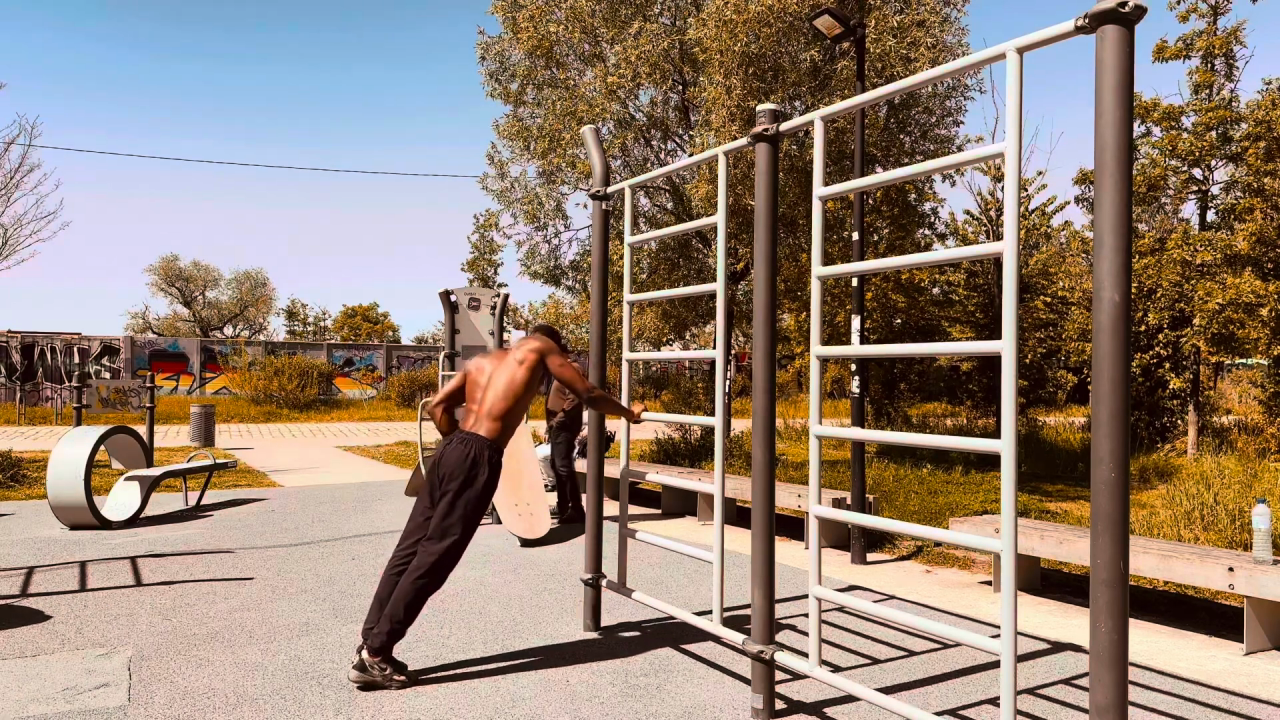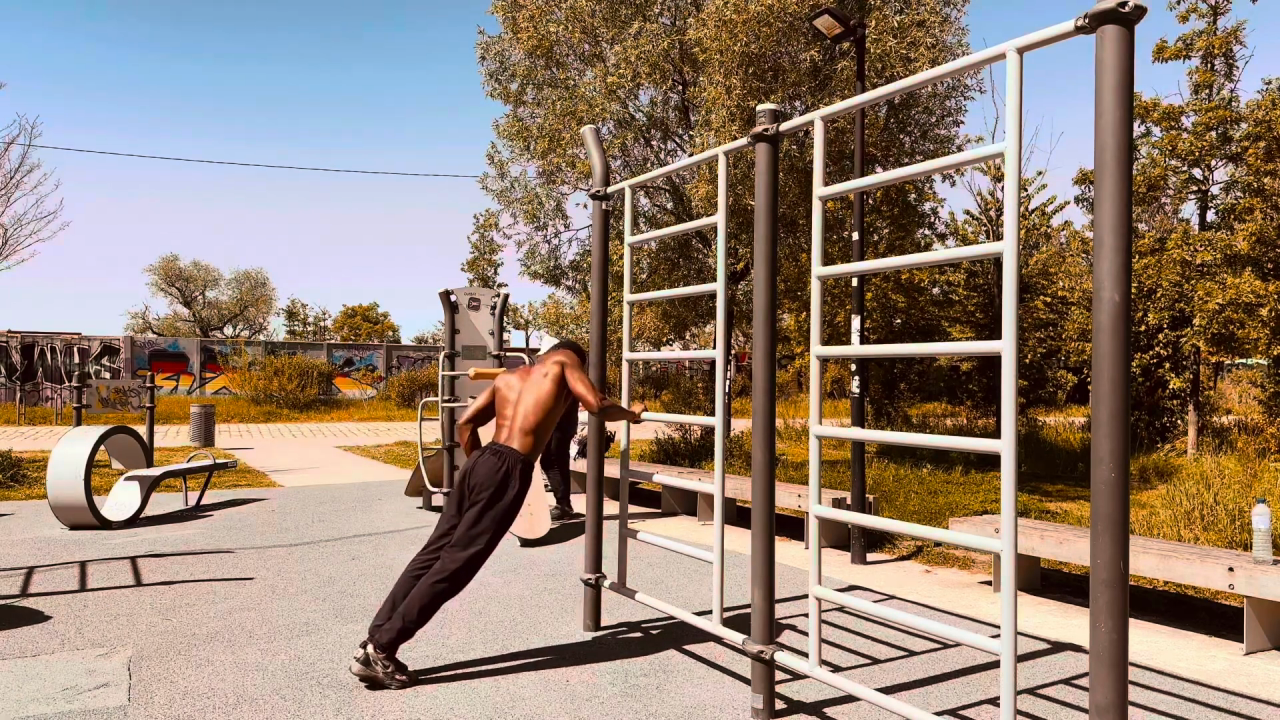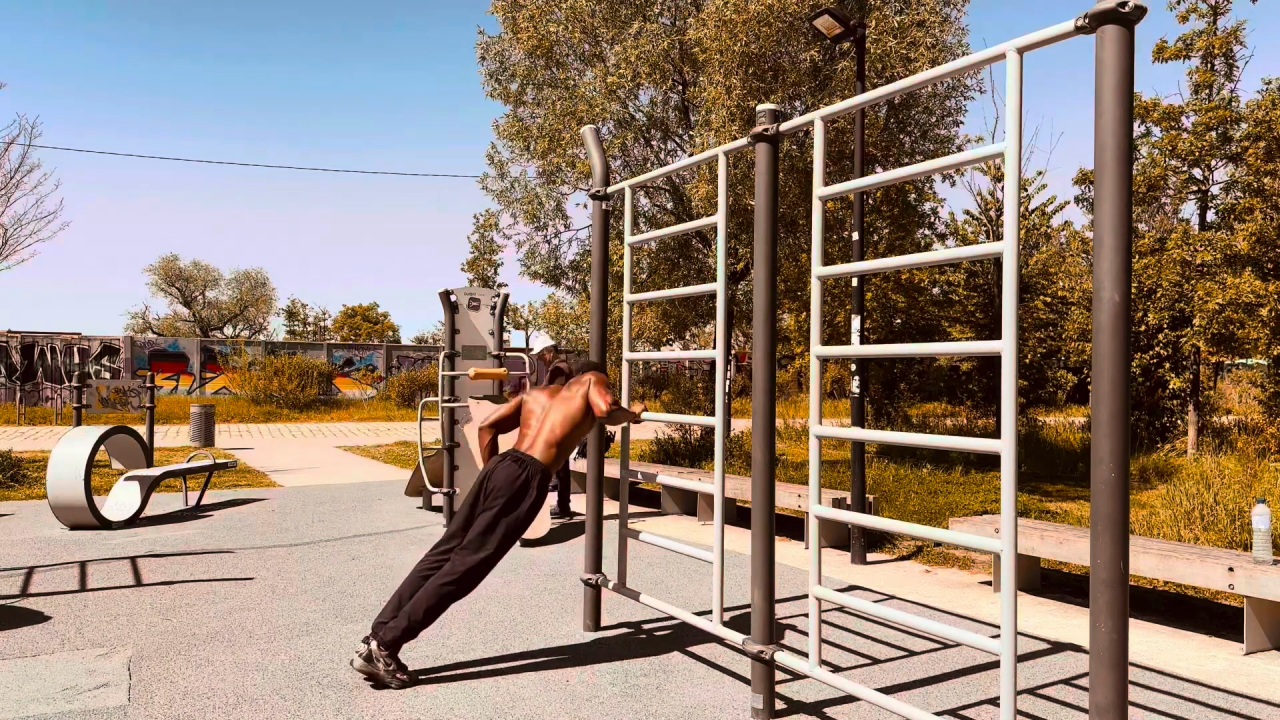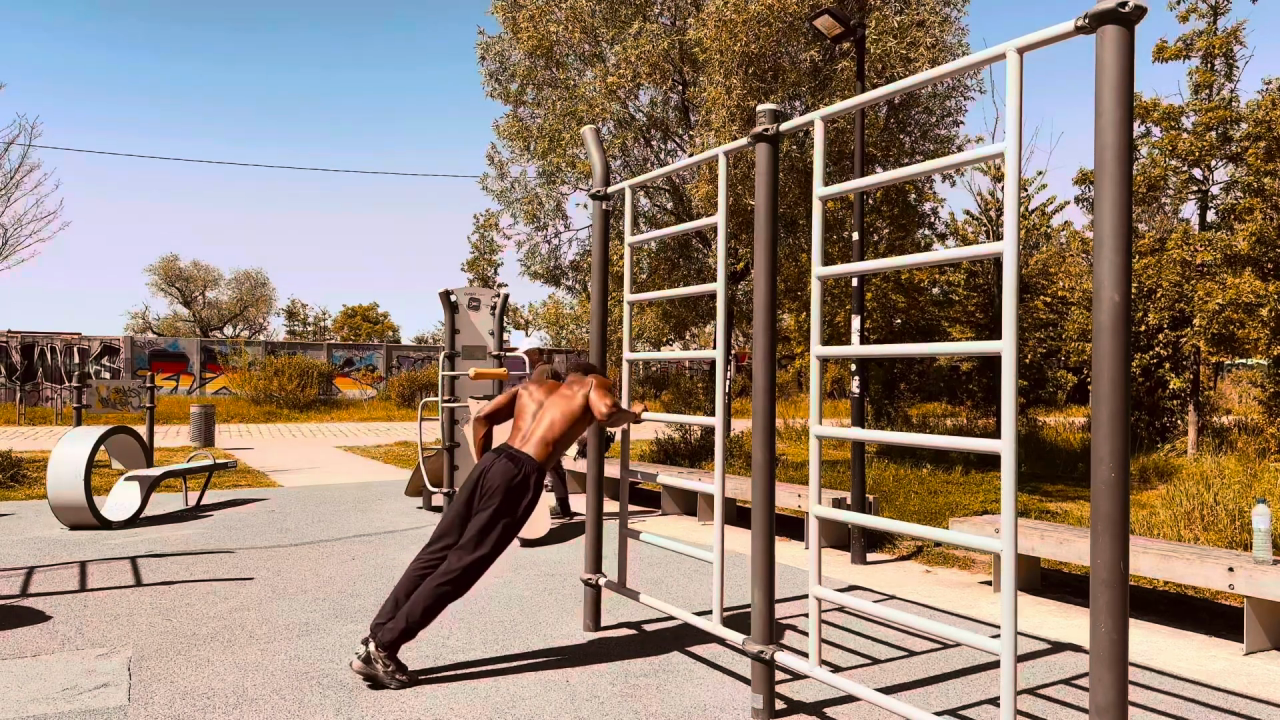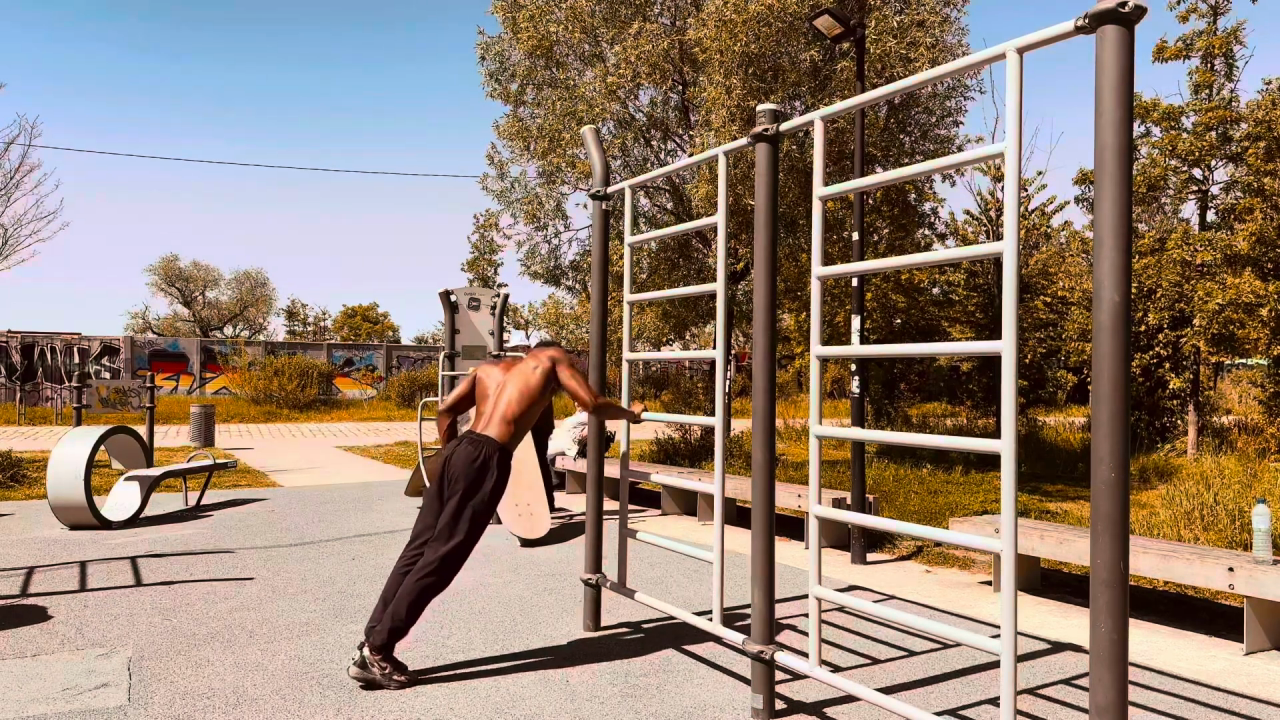
dt=0.4s
person 1, frame 1
left shoulder: (480, 360)
right shoulder: (540, 346)
left elbow: (438, 405)
right elbow: (588, 395)
right wrist: (629, 412)
left hip: (450, 449)
right hip: (478, 457)
left knee: (410, 552)
right knee: (434, 559)
left ankle: (371, 647)
right ankle: (374, 655)
person 1, frame 2
left shoulder: (507, 377)
right shoulder: (564, 359)
left elbow: (465, 423)
right elbow: (597, 406)
right wrist: (630, 413)
left hip: (482, 460)
right hip: (510, 469)
left knee: (432, 555)
right knee: (455, 564)
left ankle: (375, 644)
right ankle: (380, 650)
person 1, frame 3
left shoulder: (536, 392)
right shoulder: (594, 380)
left elbow: (487, 426)
right elbow: (606, 410)
right wrist: (630, 414)
left hip: (501, 466)
right hip: (527, 478)
left knee: (442, 556)
right knee: (464, 566)
left ankle: (377, 640)
right ankle: (383, 648)
person 1, frame 4
left shoulder: (531, 386)
right shoulder: (594, 382)
left elbow: (482, 419)
right elbow: (606, 413)
right wrist: (631, 414)
left hip: (493, 463)
right hip: (521, 476)
left knee: (435, 555)
right knee: (460, 566)
left ankle: (375, 642)
right ankle: (381, 649)
person 1, frame 5
left shoulder: (489, 367)
right shoulder: (554, 356)
left elbow: (445, 413)
right elbow: (593, 404)
right wrist: (629, 413)
left hip: (459, 450)
right hip: (488, 460)
left knee: (418, 551)
right knee: (439, 560)
left ankle: (371, 648)
right ankle: (375, 653)
